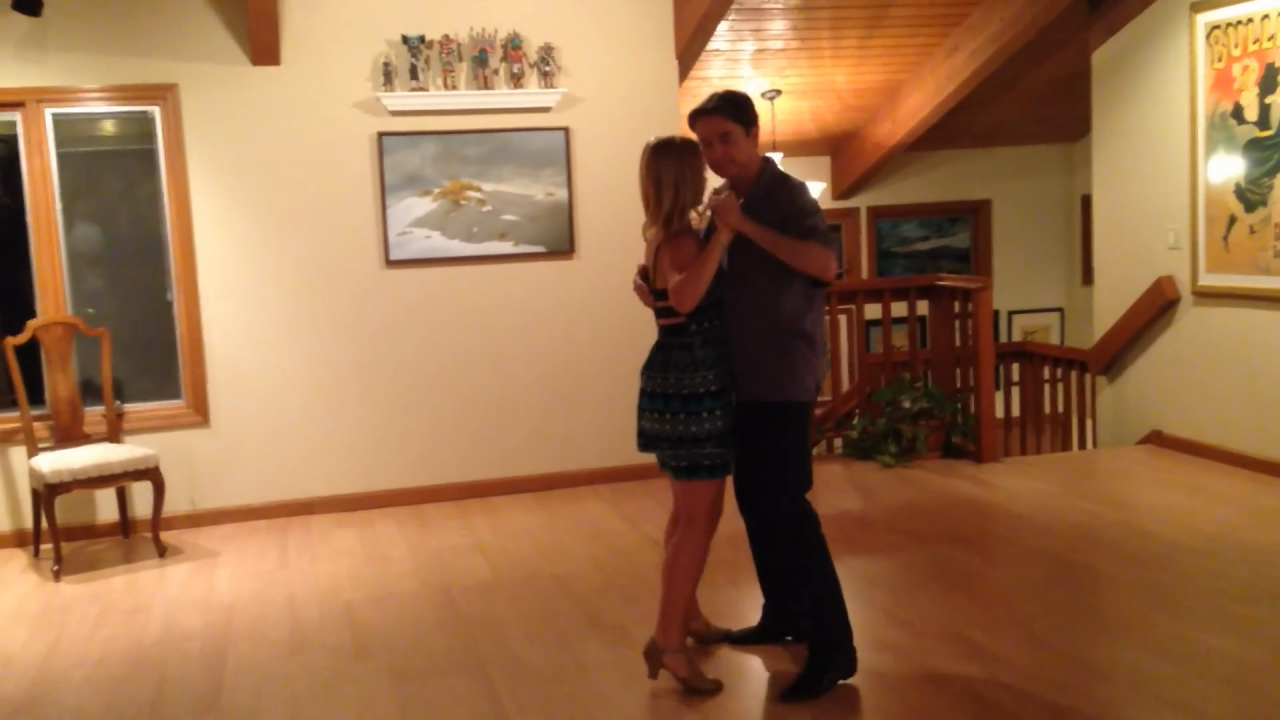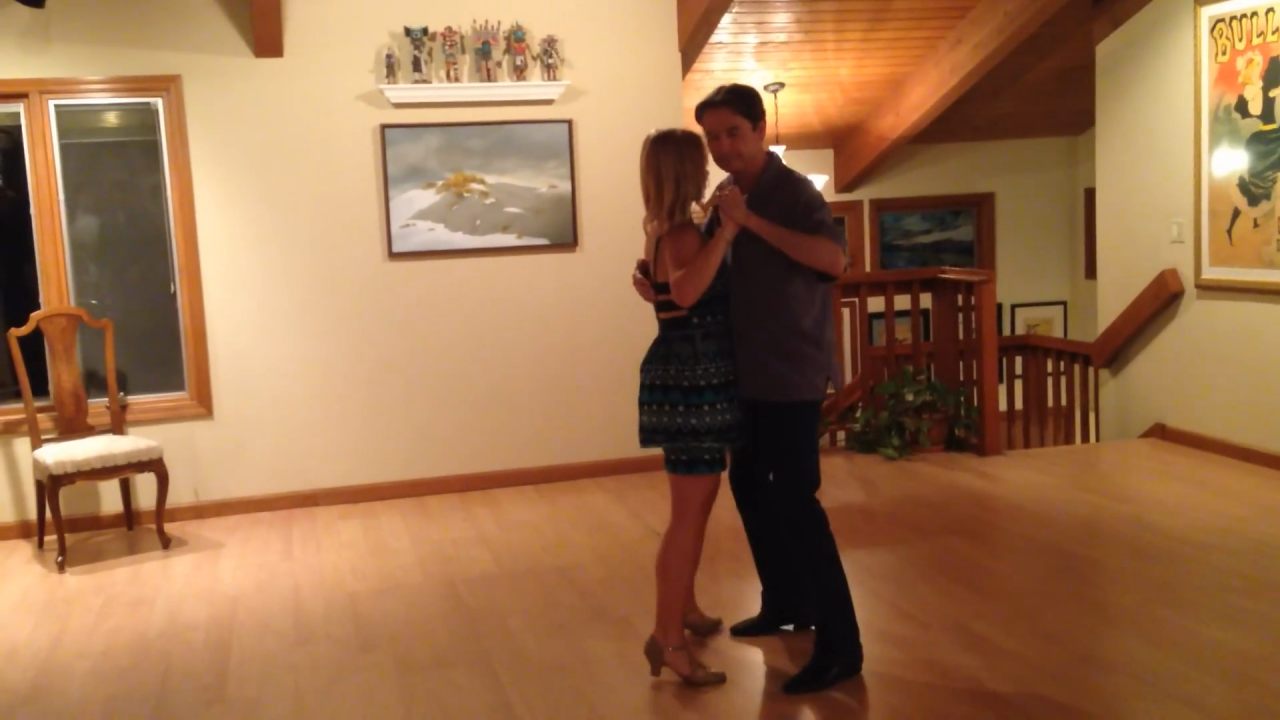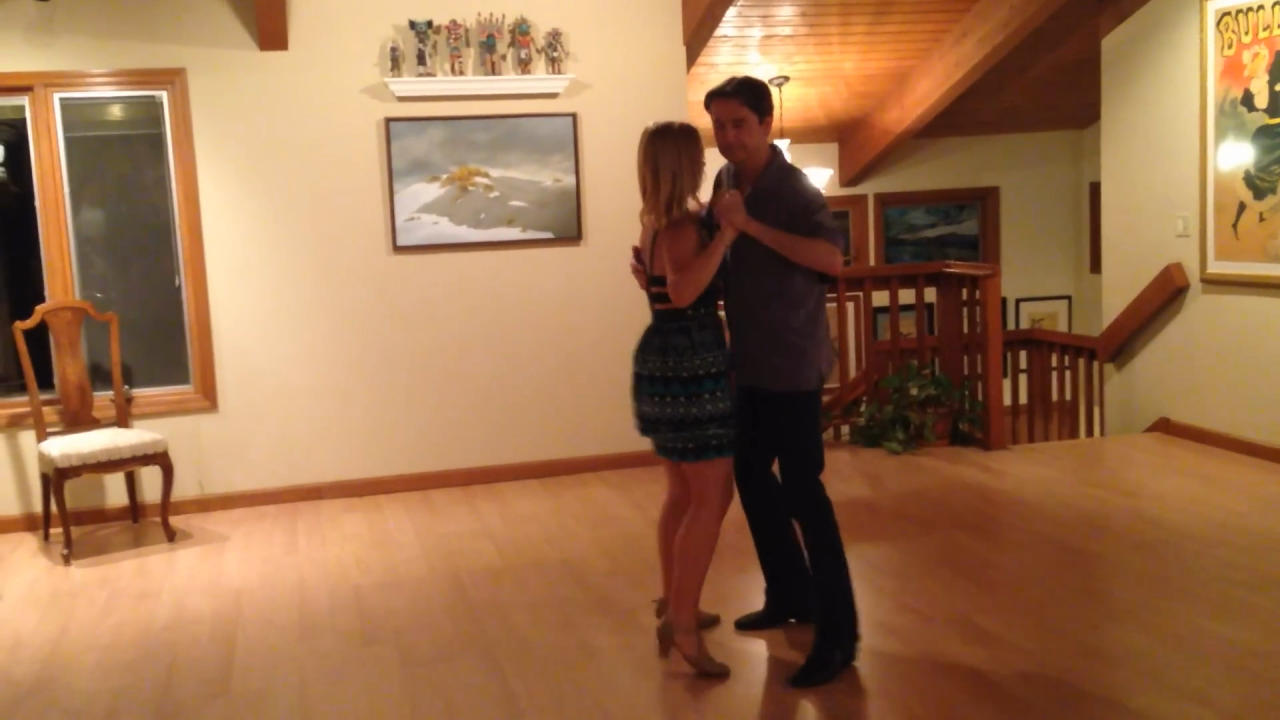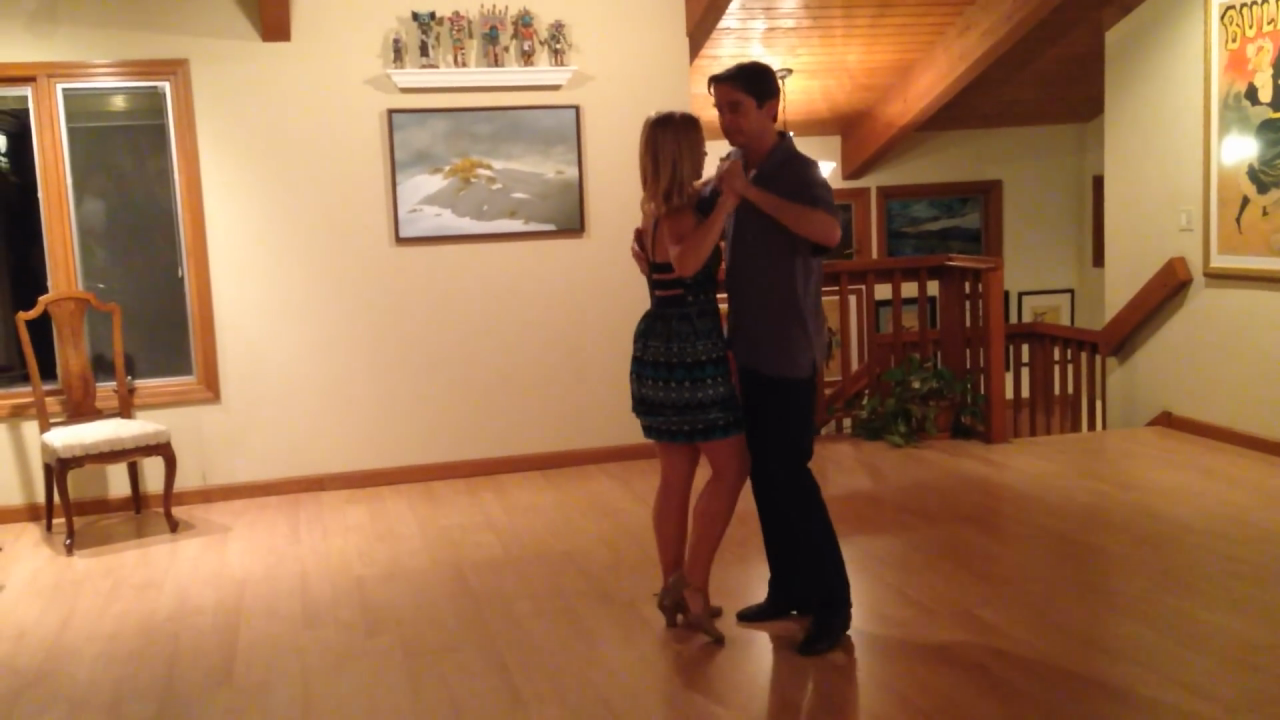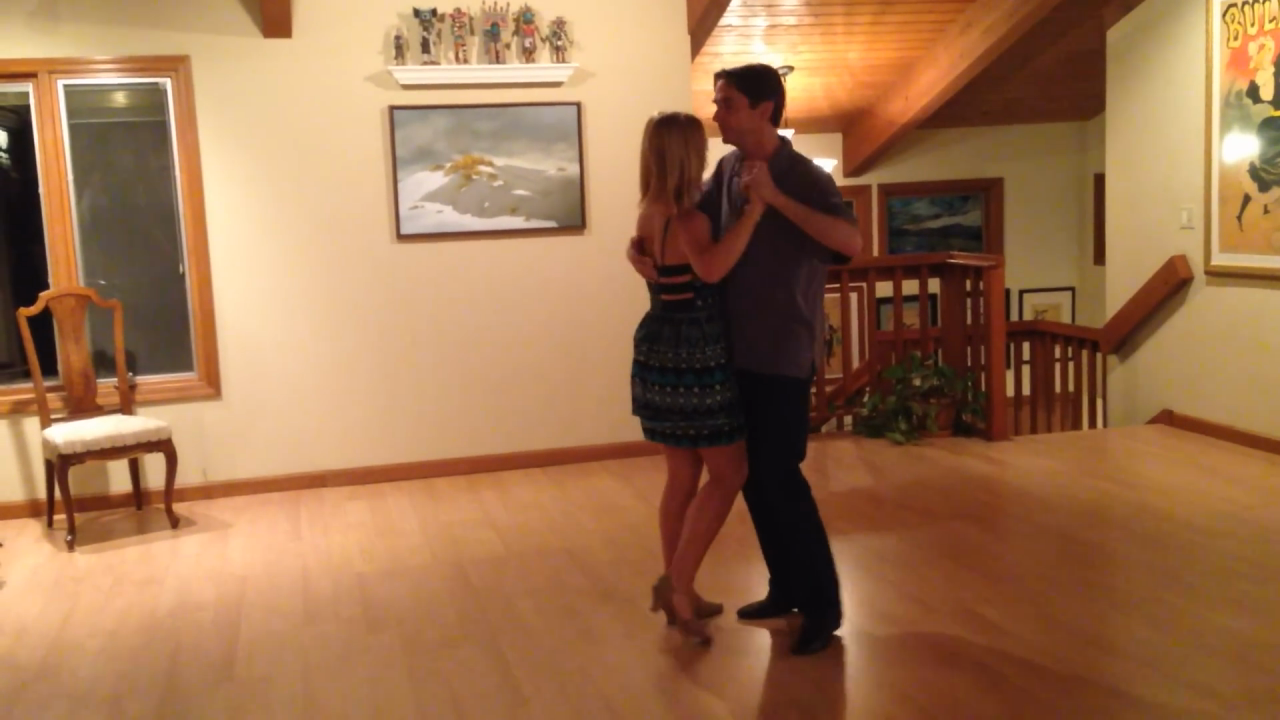
dt=0.3s
person 1, frame 1
left shoulder: (788, 195)
right shoulder: (723, 198)
left elbow: (824, 264)
left wrist: (744, 225)
right wrist: (649, 276)
left hip: (783, 375)
right hip: (742, 374)
left knee: (785, 502)
right knee: (753, 495)
left ankle: (833, 645)
right ankle: (785, 613)
person 1, frame 2
left shoulder: (794, 191)
right shoulder: (730, 191)
left elbow: (835, 259)
left wrist: (751, 221)
right wrist: (649, 270)
left hip: (793, 374)
right hip: (749, 371)
left knee: (795, 500)
right knee: (748, 483)
left ankle: (839, 643)
right ankle: (787, 601)
person 1, frame 3
left shoulder: (795, 189)
right shoulder: (726, 178)
left elbow: (831, 259)
left wrist: (749, 224)
left hip: (792, 364)
right hip: (749, 361)
left knee: (802, 488)
right knee: (751, 474)
left ankle: (838, 630)
right ankle: (790, 595)
person 1, frame 4
left shoulder: (797, 171)
right shoulder: (735, 163)
left elbow: (830, 231)
left wrist: (751, 191)
left hip: (788, 351)
right hip: (750, 346)
left knee: (788, 472)
right knee: (761, 470)
left ankle: (832, 604)
right ankle: (791, 589)
person 1, frame 5
left shoulder: (806, 178)
right shoulder: (727, 169)
left elbow: (851, 242)
left wrist: (776, 199)
right wrist: (641, 248)
left hip: (784, 354)
right hip: (740, 350)
left knee: (779, 474)
right knee: (752, 473)
left ankle: (822, 602)
right ankle: (789, 587)
person 2, frame 1
left shoulder: (662, 237)
right shoulder: (681, 241)
right elbow: (685, 298)
right wrist: (722, 236)
left hip: (675, 382)
right hip: (693, 385)
left knee: (688, 508)
right knee: (702, 517)
left ankle: (687, 617)
right ankle: (668, 643)
person 2, frame 2
left shoulder: (664, 230)
right shoulder: (682, 234)
right elbow: (685, 293)
right wrist: (726, 231)
left hip: (679, 377)
right hip: (691, 381)
left knee: (693, 504)
right knee: (691, 513)
left ankle: (681, 608)
right ankle: (667, 641)
person 2, frame 3
left shoulder: (659, 222)
right shoulder: (680, 229)
right elbow: (682, 292)
right wrist: (725, 236)
left hip: (667, 365)
right hip: (690, 369)
left knee: (684, 491)
right knee: (712, 498)
left ankle: (675, 603)
right ankle: (681, 626)
person 2, frame 4
left shoulder: (656, 208)
right shoulder: (680, 215)
right elbow: (686, 263)
right wrist: (724, 205)
left hip: (659, 350)
right hip: (689, 354)
left knee: (675, 477)
right knee: (731, 468)
left ankle: (675, 589)
right ankle: (691, 584)
person 2, frame 5
left shoulder: (649, 212)
right shoulder: (688, 219)
right elbow: (711, 269)
right wrist: (753, 210)
left hip: (658, 350)
right hip: (694, 356)
left knee: (682, 476)
right knee: (729, 475)
left ankle: (676, 587)
right ankle: (677, 583)
